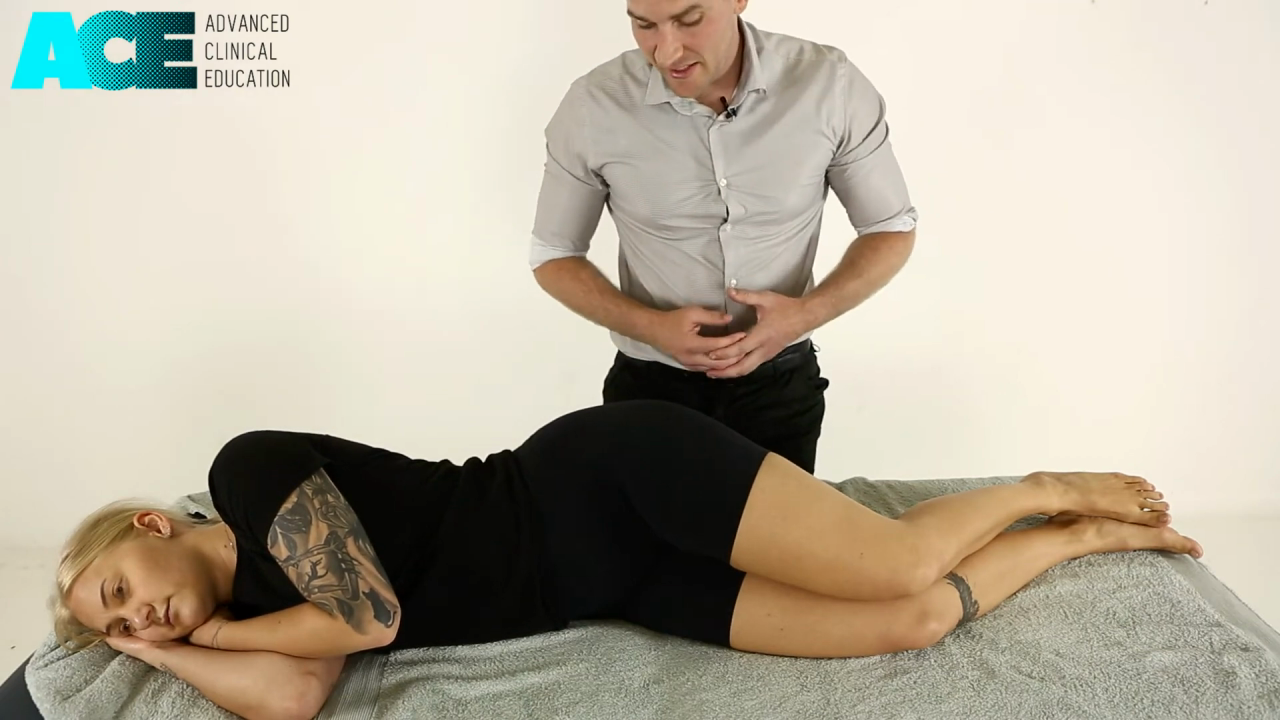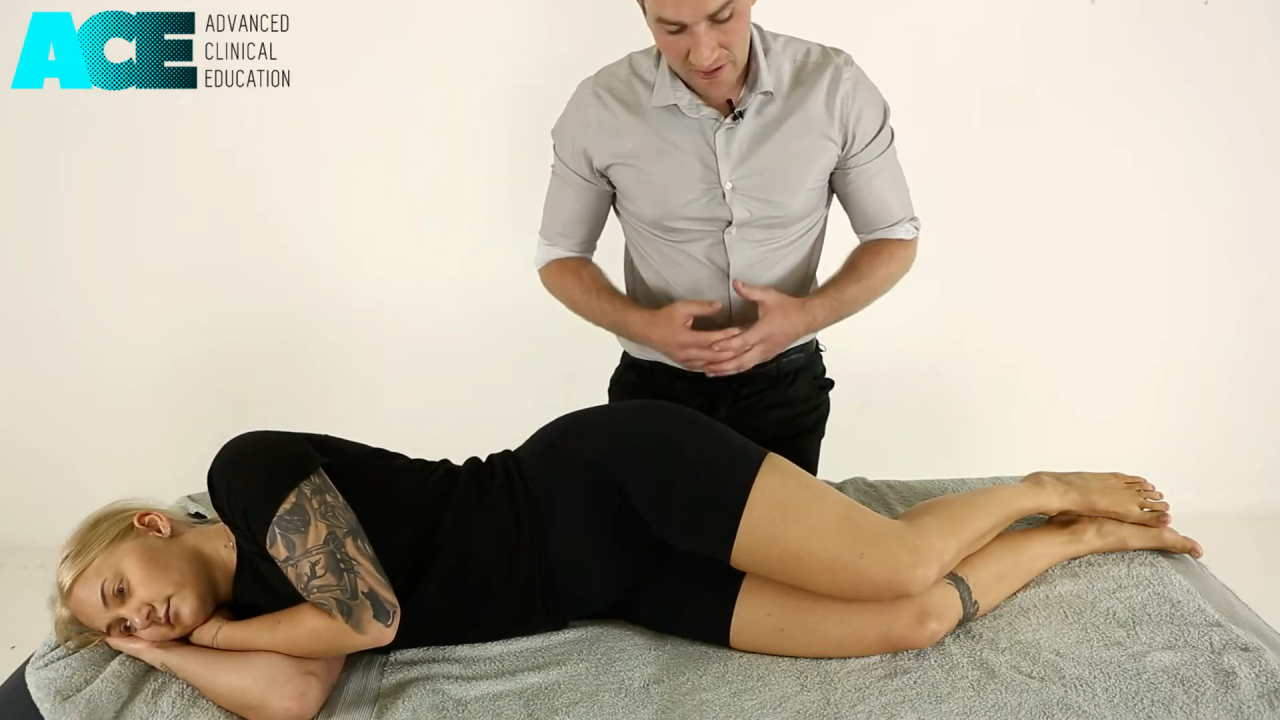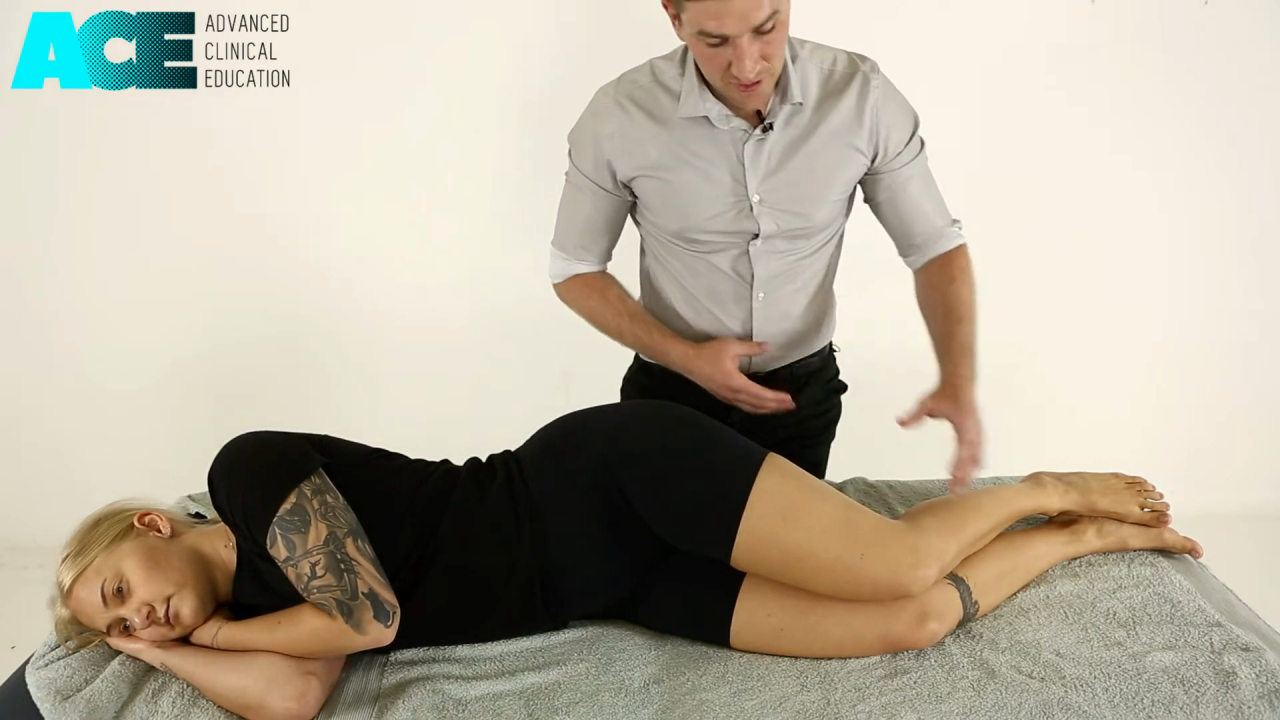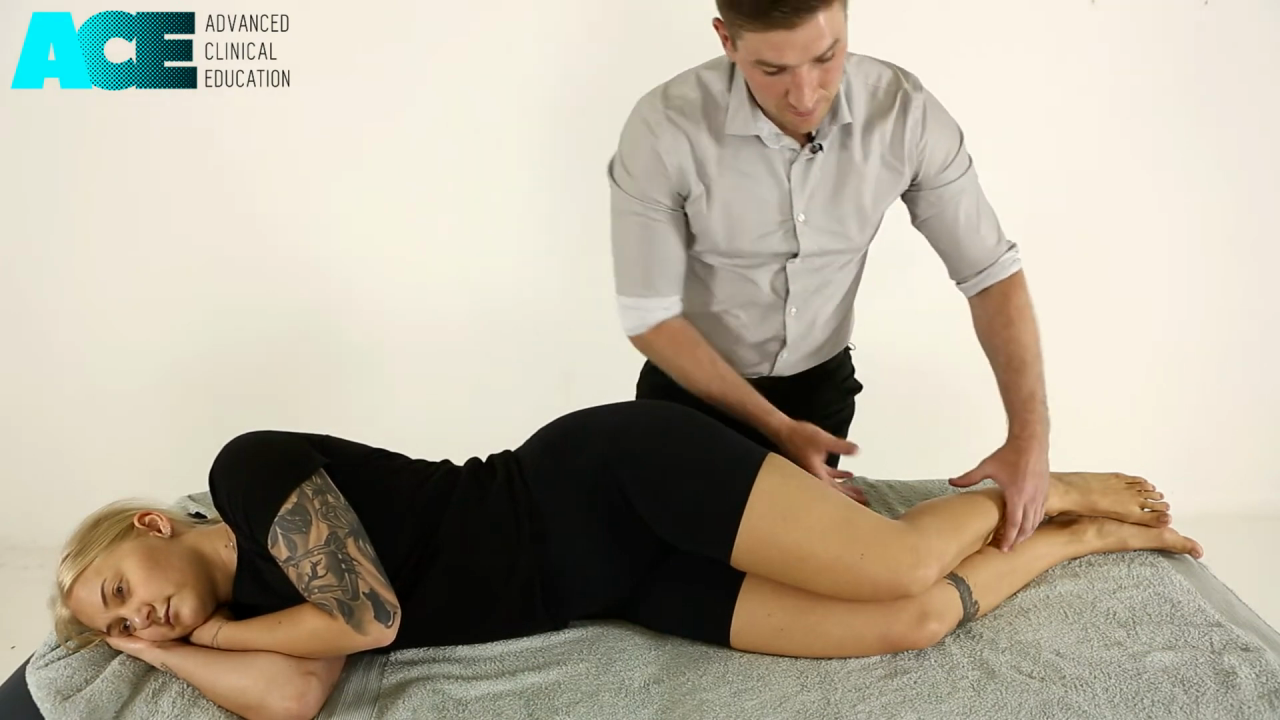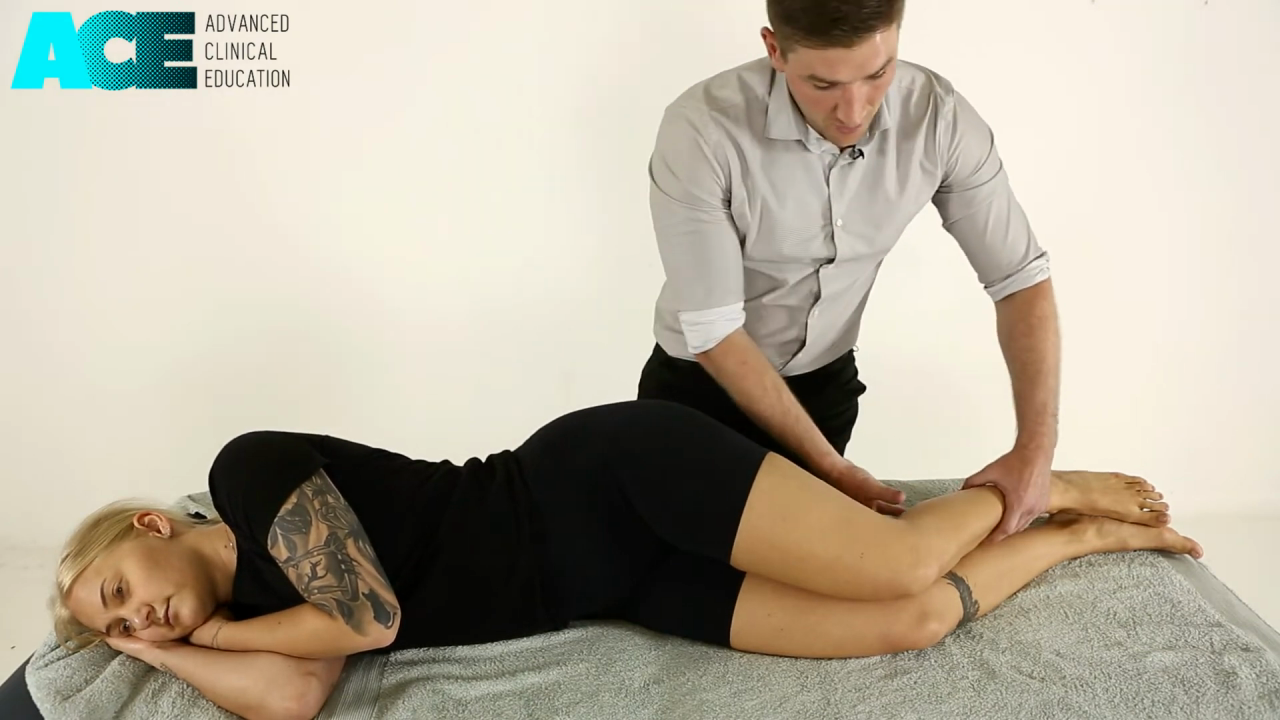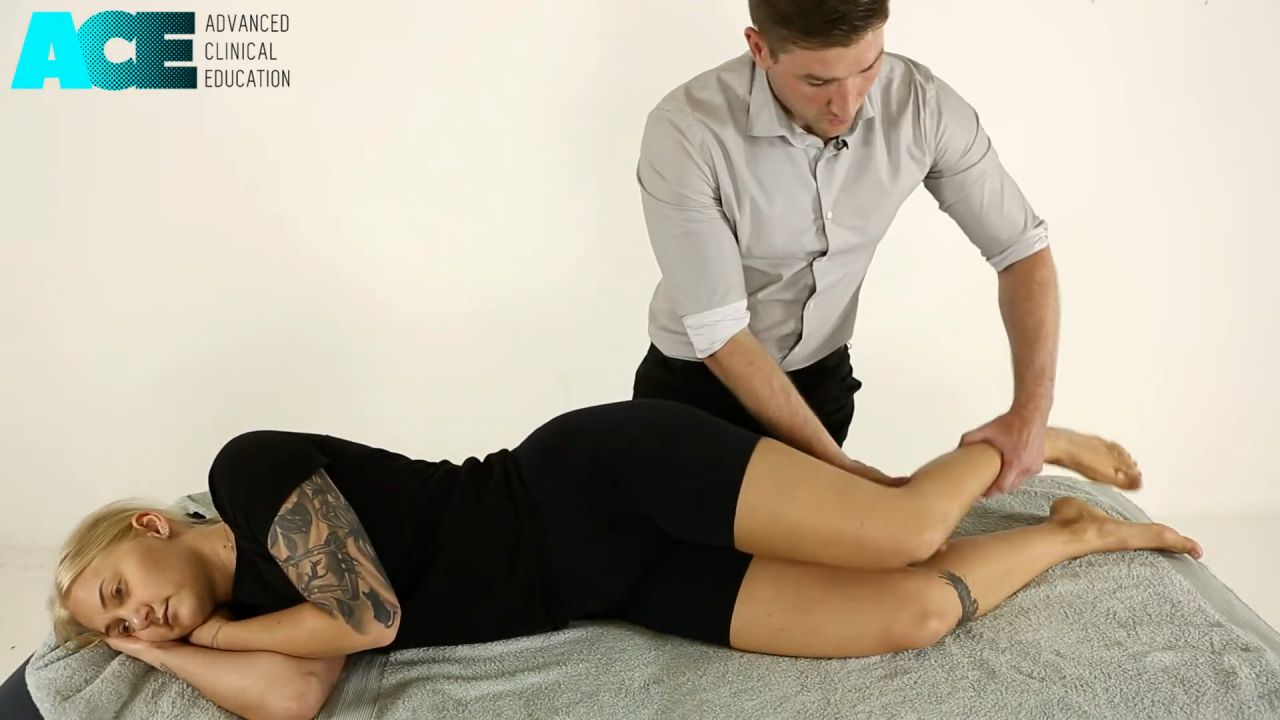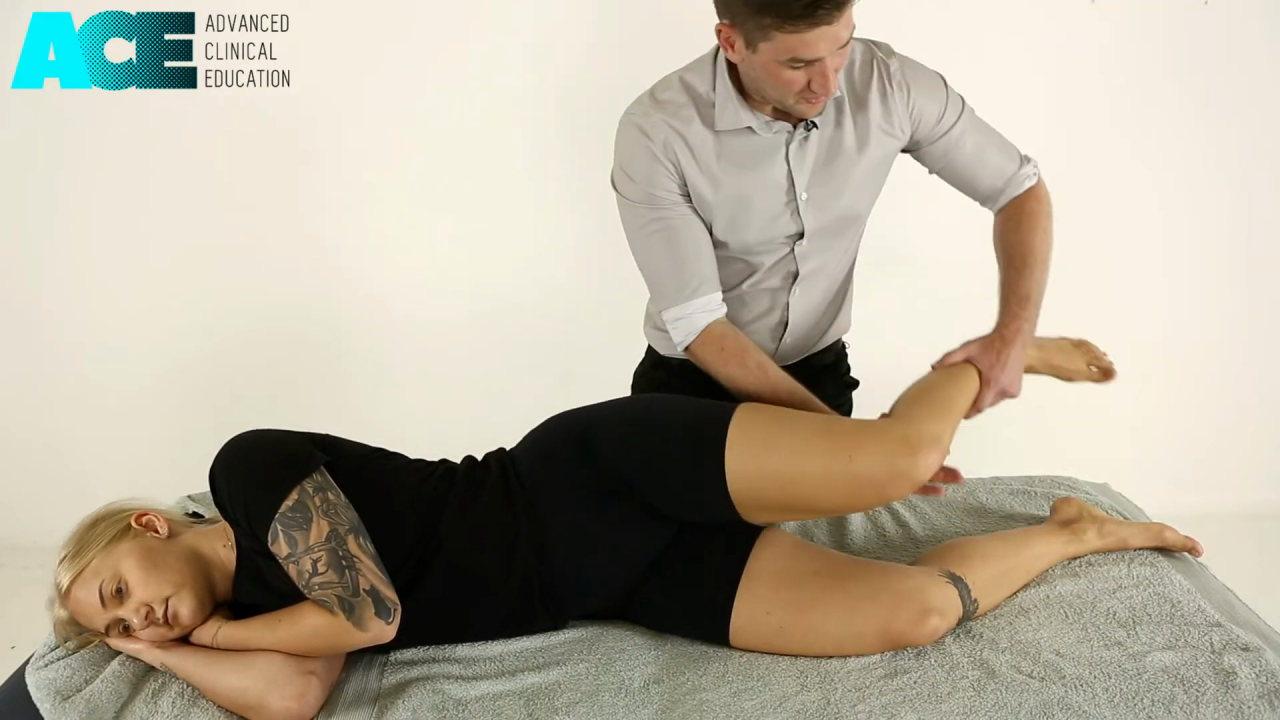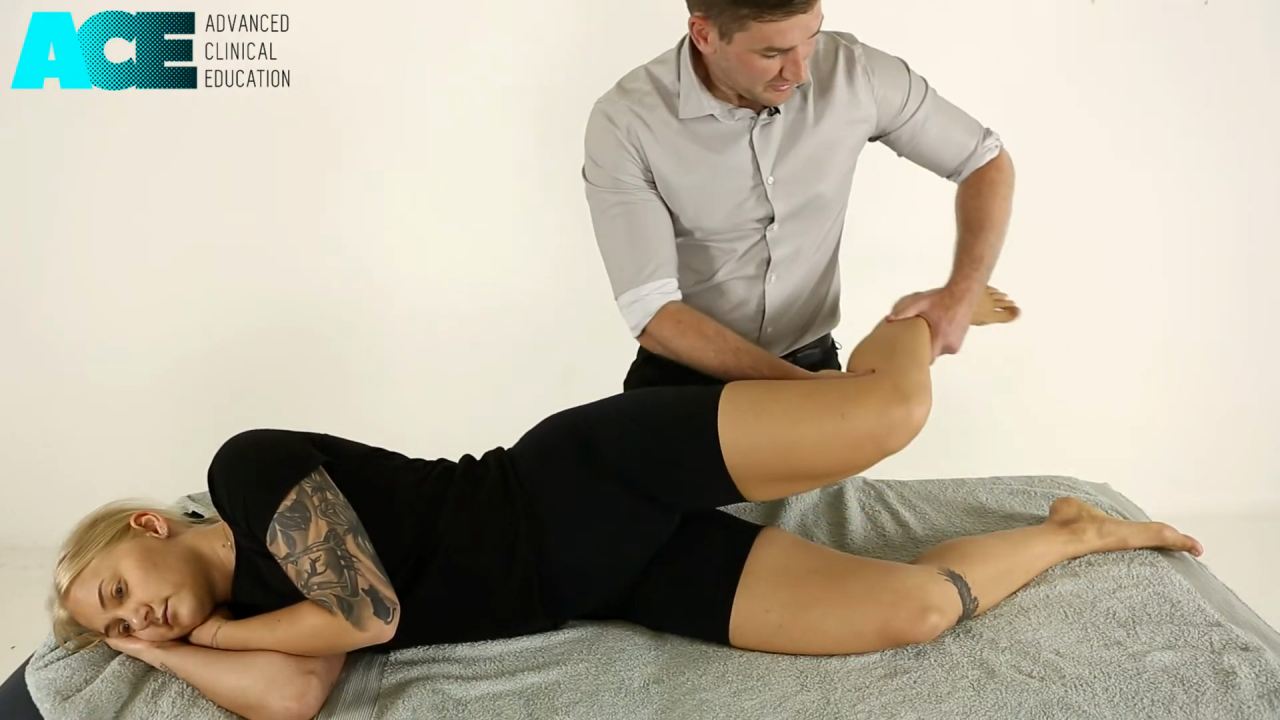
dt=0.4s
person 1, frame 1
left shoulder: (249, 470)
right shoulder: (263, 602)
left elbow: (375, 615)
left wrist: (226, 621)
left hip: (612, 477)
right hip: (624, 587)
left knee: (900, 572)
right knee: (912, 621)
left ankle: (1049, 491)
right ankle: (1084, 539)
person 1, frame 2
left shoulder: (249, 471)
right shoulder: (264, 605)
left elbow: (372, 614)
left wrist: (213, 625)
left hip: (612, 475)
right hip: (623, 584)
left knee: (900, 571)
right knee: (912, 621)
left ankle: (1051, 489)
right ankle: (1086, 536)
person 1, frame 3
left shoulder: (248, 472)
right shoulder: (262, 603)
left elbow: (374, 615)
left wrist: (225, 623)
left hip: (612, 477)
right hip: (623, 586)
left knee: (899, 573)
right knee: (913, 621)
left ankle: (1049, 491)
right ankle: (1083, 540)
person 1, frame 4
left shoulder: (251, 470)
right shoulder: (264, 605)
left elbow: (374, 615)
left wrist: (214, 625)
left hip: (610, 474)
right hip: (621, 584)
left knee: (901, 572)
right knee: (914, 621)
left ankle: (1043, 488)
right ankle: (1082, 536)
person 1, frame 5
left shoulder: (249, 471)
right shoulder: (262, 605)
left elbow: (373, 616)
left wrist: (211, 621)
left hip: (609, 475)
right hip: (618, 587)
left knee: (900, 571)
right knee: (914, 620)
left ankle: (1041, 483)
right ankle: (1074, 536)
person 1, frame 6
left shoulder: (249, 471)
right shoulder: (259, 606)
left elbow: (372, 614)
left wrist: (214, 623)
left hip: (605, 475)
right hip: (612, 584)
left knee: (901, 531)
right knee: (914, 614)
left ankle: (1023, 438)
right ankle: (1075, 533)
person 1, frame 7
left shoulder: (249, 469)
right shoulder: (258, 611)
left elbow: (373, 612)
left wrist: (211, 624)
left hip: (602, 472)
right hip: (621, 583)
left knee: (893, 459)
right knee: (915, 610)
right ankle: (1077, 532)
person 1, frame 8
left shoulder: (247, 469)
right shoulder: (254, 609)
left elbow: (372, 612)
left hip: (599, 474)
right hip: (612, 582)
left knee: (887, 410)
right knee: (915, 610)
left ankle: (921, 314)
right ankle: (1073, 531)
person 2, frame 1
left shoulder: (829, 85)
right shoulder: (592, 106)
left elbow: (892, 228)
right elbow: (553, 256)
left wrist: (807, 313)
right wrist: (650, 327)
left hip: (782, 384)
right hip: (652, 387)
person 2, frame 2
left shoulder: (835, 88)
right shoulder: (599, 107)
left elbow: (895, 237)
right elbow: (559, 258)
left wrist: (808, 315)
right wrist: (642, 325)
left hip: (786, 384)
right hip: (657, 387)
person 2, frame 3
left shoulder: (861, 96)
right shoulder: (619, 115)
left elbow: (938, 246)
right elbow: (574, 270)
left wrist: (959, 378)
right wrist: (685, 358)
left hip: (803, 389)
right hip: (671, 392)
person 2, frame 4
left shoulder: (906, 112)
right shoulder: (663, 130)
left elbow: (992, 272)
right elbow: (647, 317)
left wrist: (1030, 436)
right wrist: (776, 430)
left hip: (820, 386)
right hip: (693, 393)
person 2, frame 5
left shoulder: (939, 117)
right shoulder: (701, 129)
left elbow: (1022, 279)
right elbow: (712, 331)
left wrist: (1036, 447)
right wrist: (829, 470)
left hip: (824, 384)
right hip: (700, 386)
person 2, frame 6
left shoulder: (923, 105)
right shoulder: (685, 133)
left elbow: (1022, 249)
right elbow: (718, 334)
left wrist: (1031, 410)
right wrist: (837, 469)
left hip: (821, 380)
right hip: (694, 388)
person 2, frame 7
left shoulder: (890, 82)
right shoulder: (655, 134)
left elbow: (1020, 189)
right elbow: (697, 324)
left wrist: (1013, 334)
left hip: (821, 373)
right hip: (692, 384)
person 2, frame 8
left shoulder: (855, 72)
right shoulder: (624, 123)
left elbow: (987, 161)
right elbow: (650, 312)
left wrist: (961, 293)
left hip: (812, 364)
right hip: (683, 382)
